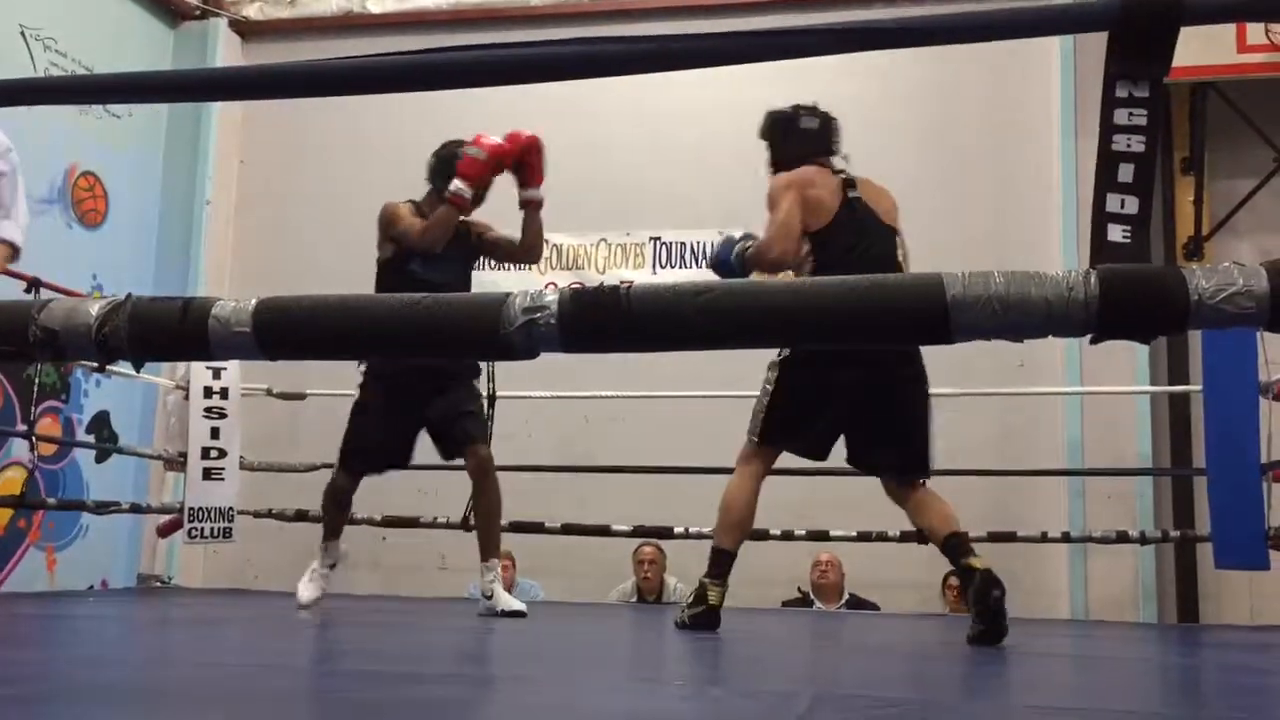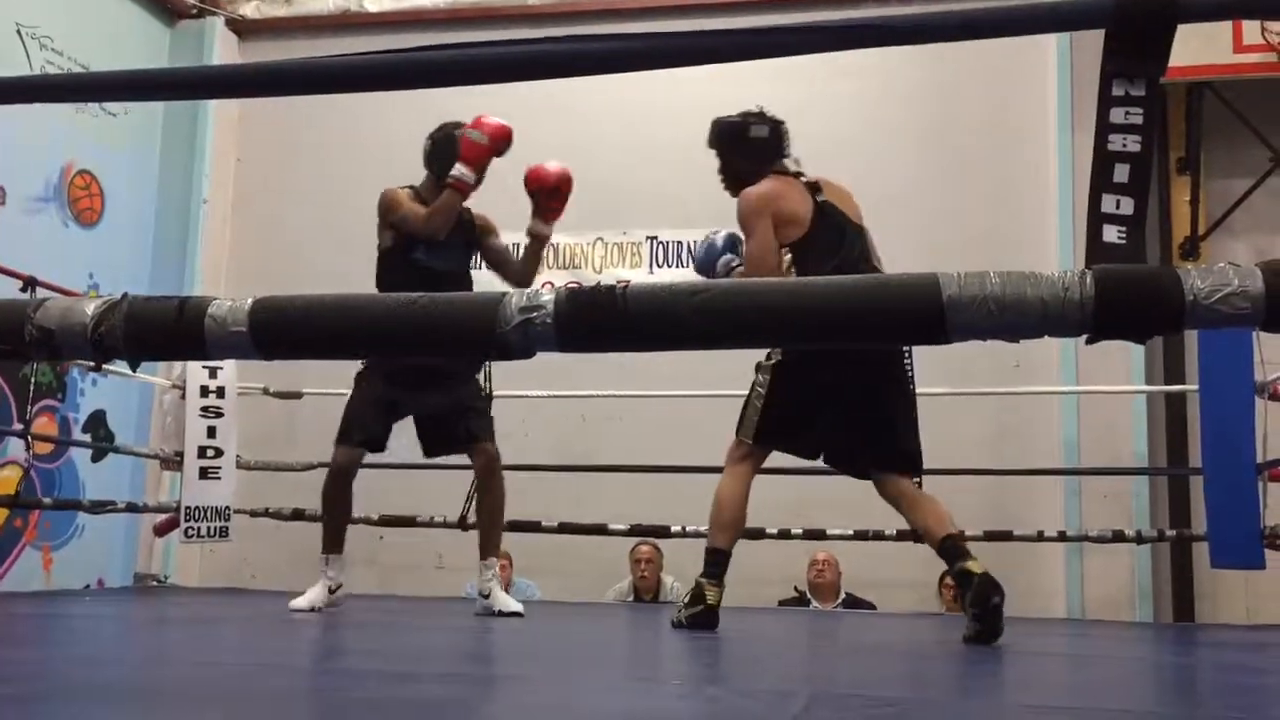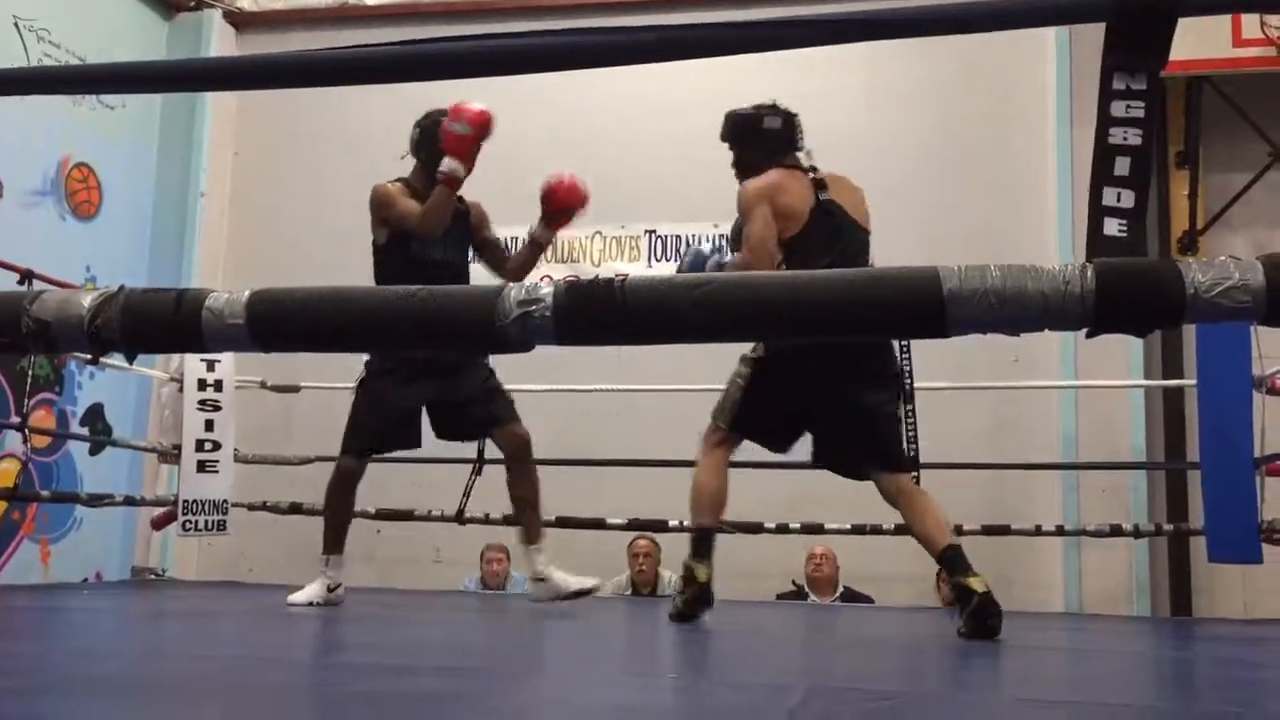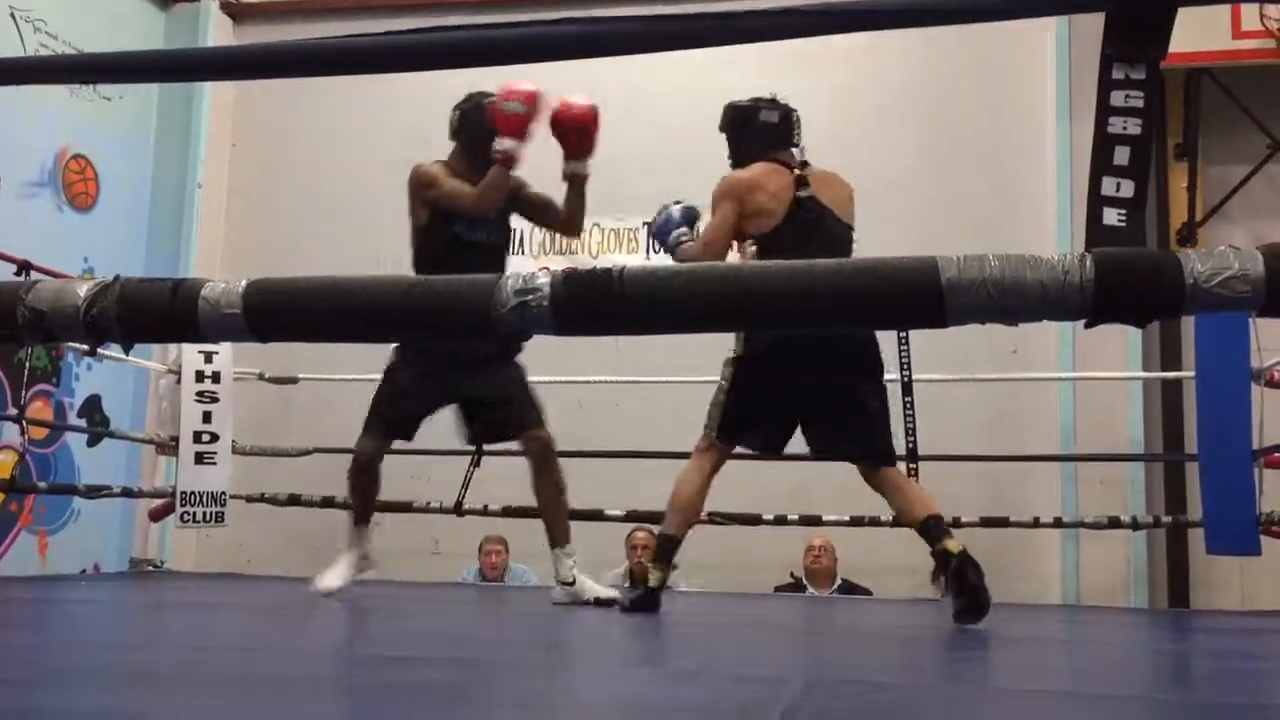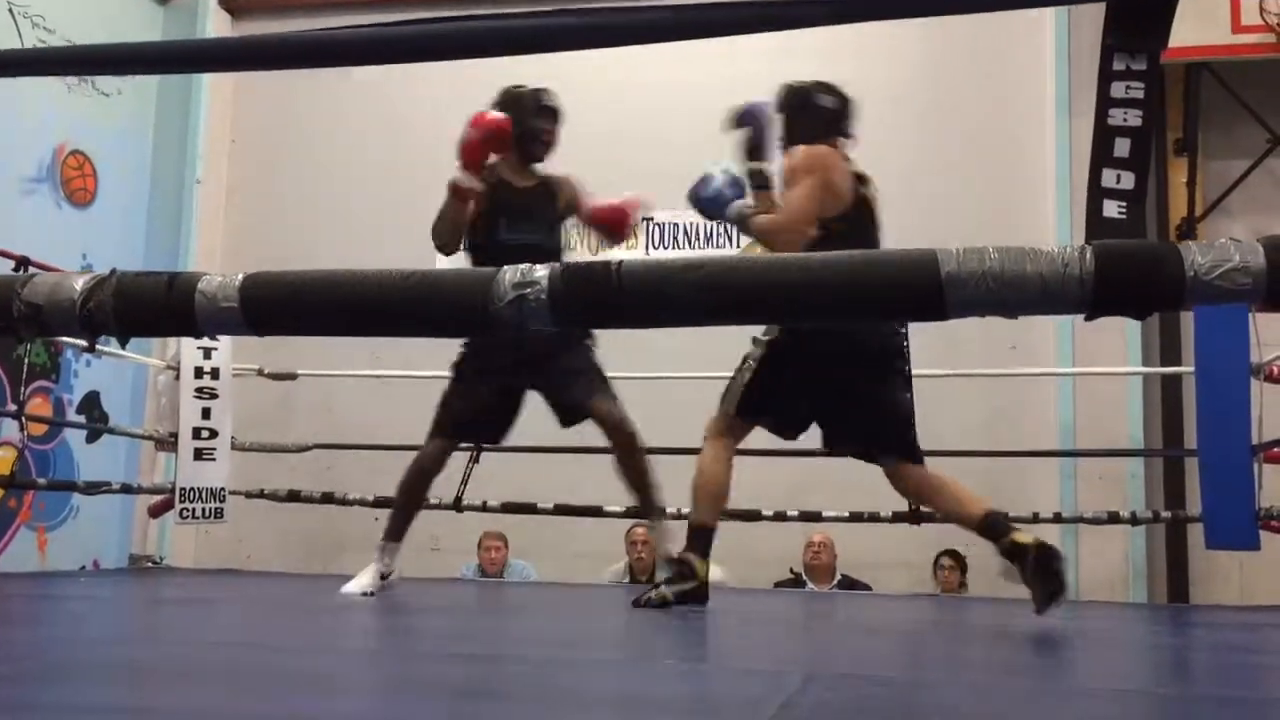
dt=0.2s
person 1, frame 1
left shoulder: (792, 183)
right shoulder: (880, 196)
left elbow: (781, 254)
left wrist: (744, 253)
right hip: (894, 340)
left knee: (754, 460)
right knee: (906, 483)
left ankle: (710, 593)
right ankle: (978, 578)
person 1, frame 2
left shoulder: (758, 198)
right shoulder: (838, 193)
left elbow: (763, 280)
left wrist: (725, 265)
left hip: (815, 340)
right hip: (878, 338)
left knee: (742, 460)
right knee: (894, 480)
left ankle: (707, 593)
right ankle: (973, 579)
person 1, frame 3
left shoulder: (761, 188)
right shoulder: (849, 190)
left elbow: (758, 271)
left wrist: (714, 265)
left hip: (798, 337)
right hip: (866, 338)
left knee: (716, 446)
right knee: (893, 479)
left ankle: (698, 578)
right ankle: (971, 588)
person 1, frame 4
left shoulder: (741, 183)
right shoulder: (839, 186)
left elbow: (705, 262)
left wrist: (677, 237)
left hip: (778, 334)
right hip: (846, 332)
left knee: (708, 454)
right knee: (881, 467)
left ankle: (655, 576)
right ankle: (951, 556)
person 1, frame 5
left shoulder: (807, 159)
right shoulder: (858, 179)
left elbow: (785, 238)
left wrist: (736, 209)
right wrist: (755, 166)
left hip: (813, 325)
right hip: (874, 329)
left knee: (721, 435)
right knee: (908, 471)
left ankle: (691, 569)
right ankle: (1023, 548)
person 2, frame 1
left shoulder: (474, 233)
right shoulder: (396, 214)
left elbow: (529, 253)
right elbow: (428, 240)
left wrist: (531, 191)
right wrist: (464, 185)
left hip: (450, 371)
right hip: (392, 369)
left knee: (482, 461)
right knee: (347, 475)
left ankle: (492, 585)
right ankle: (325, 561)
person 2, frame 2
left shoulder: (475, 223)
right shoulder: (395, 201)
left elbow: (520, 276)
right elbow: (430, 227)
left wrist: (543, 222)
right wrist: (465, 168)
left hip: (451, 361)
right hip: (392, 359)
left knee: (487, 458)
right knee: (343, 461)
left ankle: (489, 583)
right ankle: (330, 579)
person 2, frame 3
left shoulder: (470, 213)
right shoulder: (387, 196)
left elbow: (511, 270)
right elbow: (427, 224)
left wrist: (545, 231)
right wrist: (455, 164)
left hip: (458, 352)
right hip: (397, 354)
left knee: (517, 441)
right knee: (349, 464)
left ankle: (540, 570)
right ankle: (330, 577)
person 2, frame 4
left shoulder: (508, 188)
right shoulder: (428, 177)
left elbow: (570, 226)
right elbow: (479, 206)
left wrist: (577, 164)
right wrist: (509, 144)
left hip: (489, 343)
right hip: (430, 341)
left knee: (540, 444)
right knee: (369, 450)
left ankle: (568, 575)
right ankle: (356, 550)
person 2, frame 5
left shoulder: (561, 190)
right shoulder: (479, 179)
left elbow: (609, 230)
right elbow: (445, 243)
left wrist: (617, 219)
right wrist: (466, 178)
left hip: (557, 334)
right hip: (495, 338)
left knee: (616, 424)
right knee: (434, 453)
right ankle: (384, 563)
